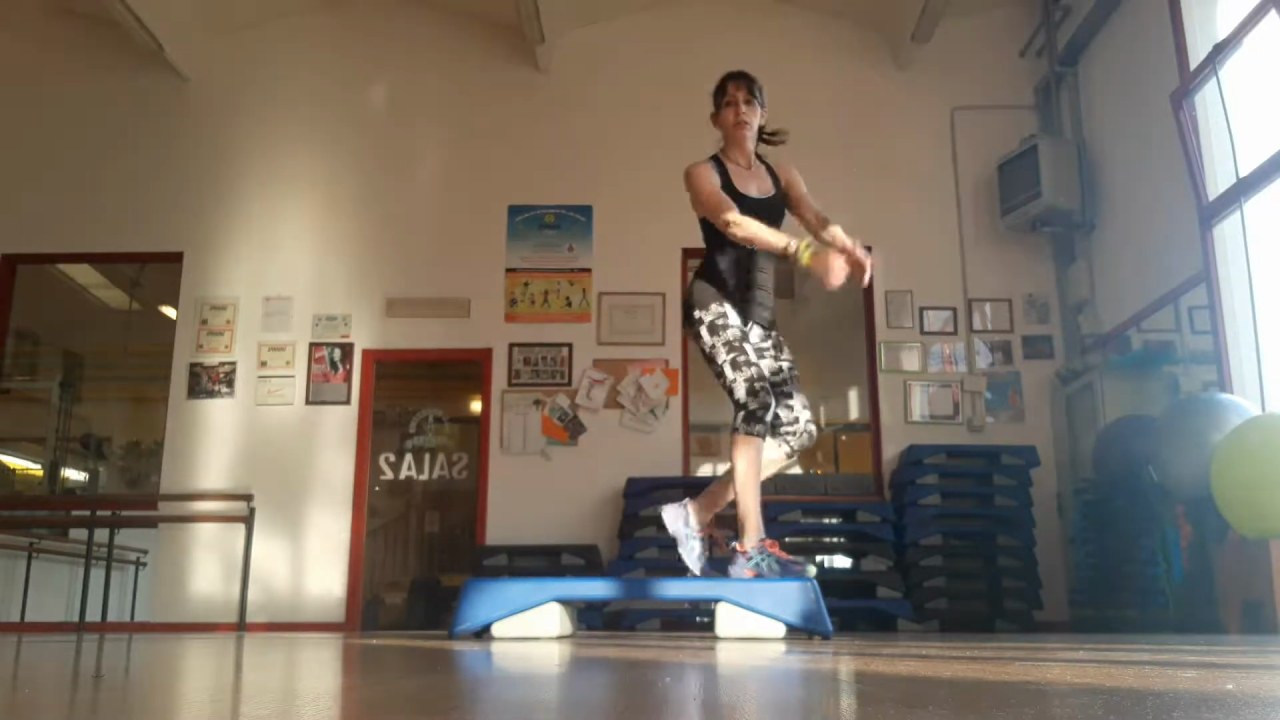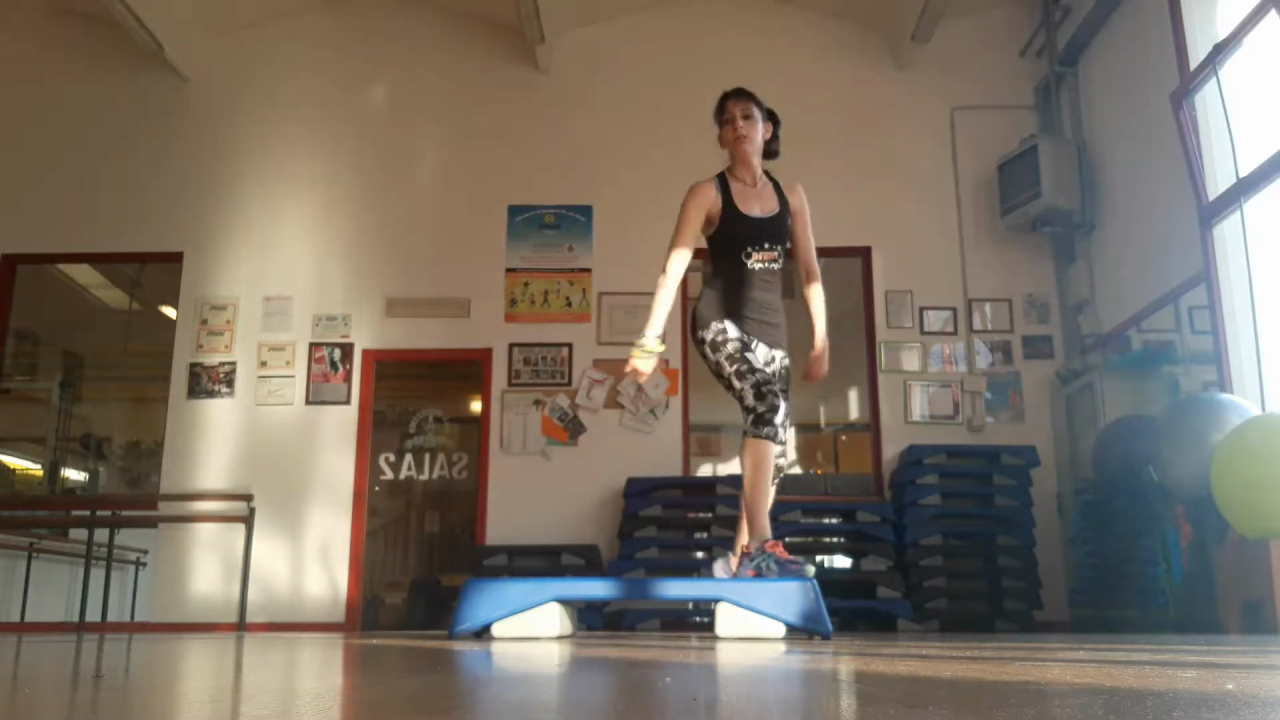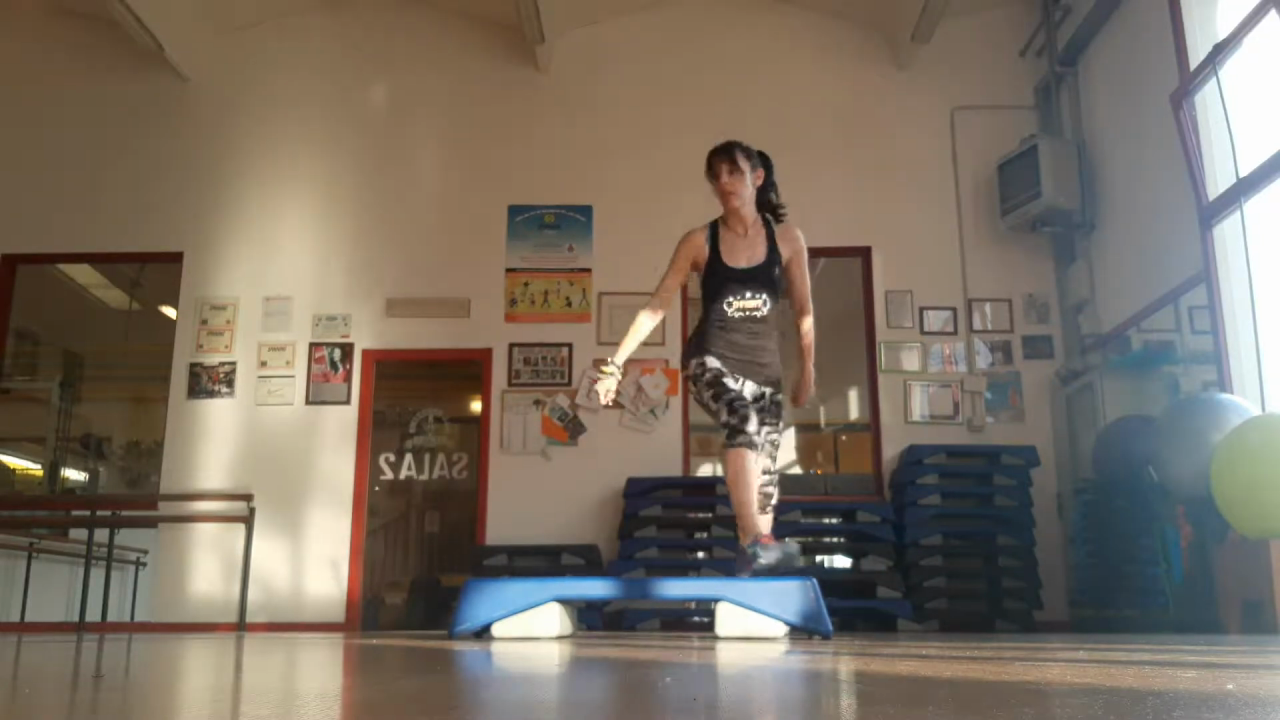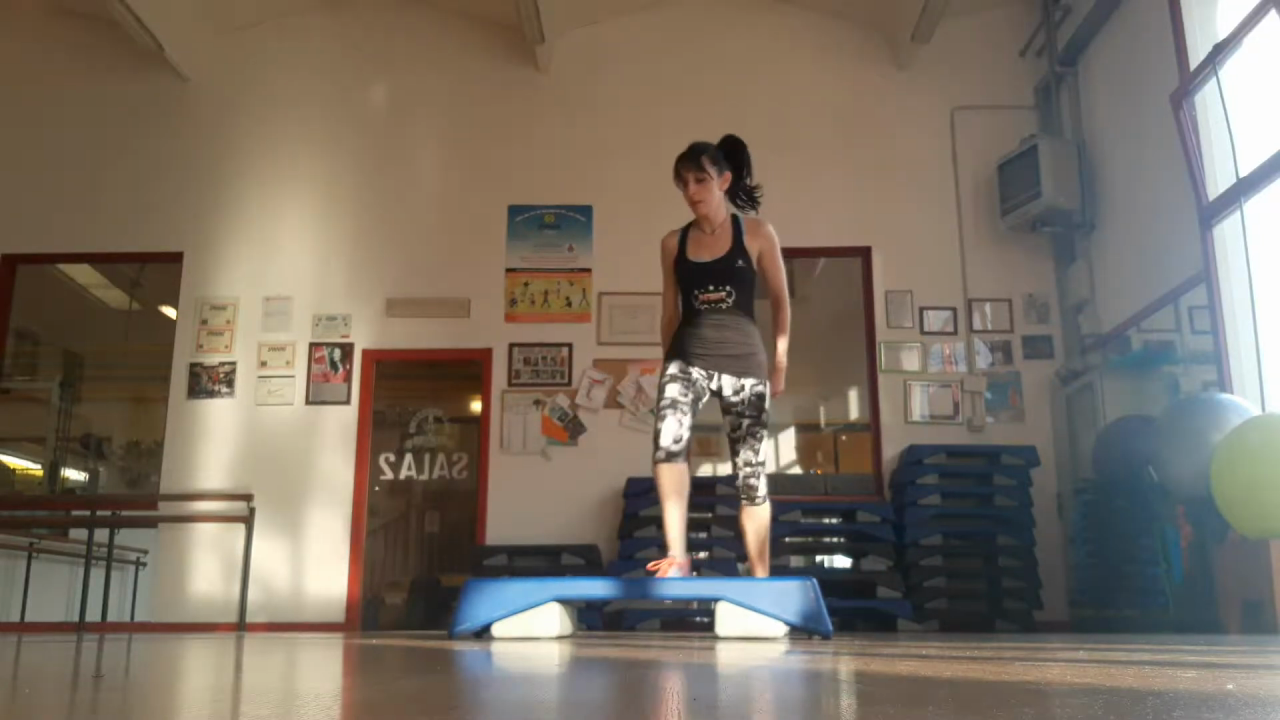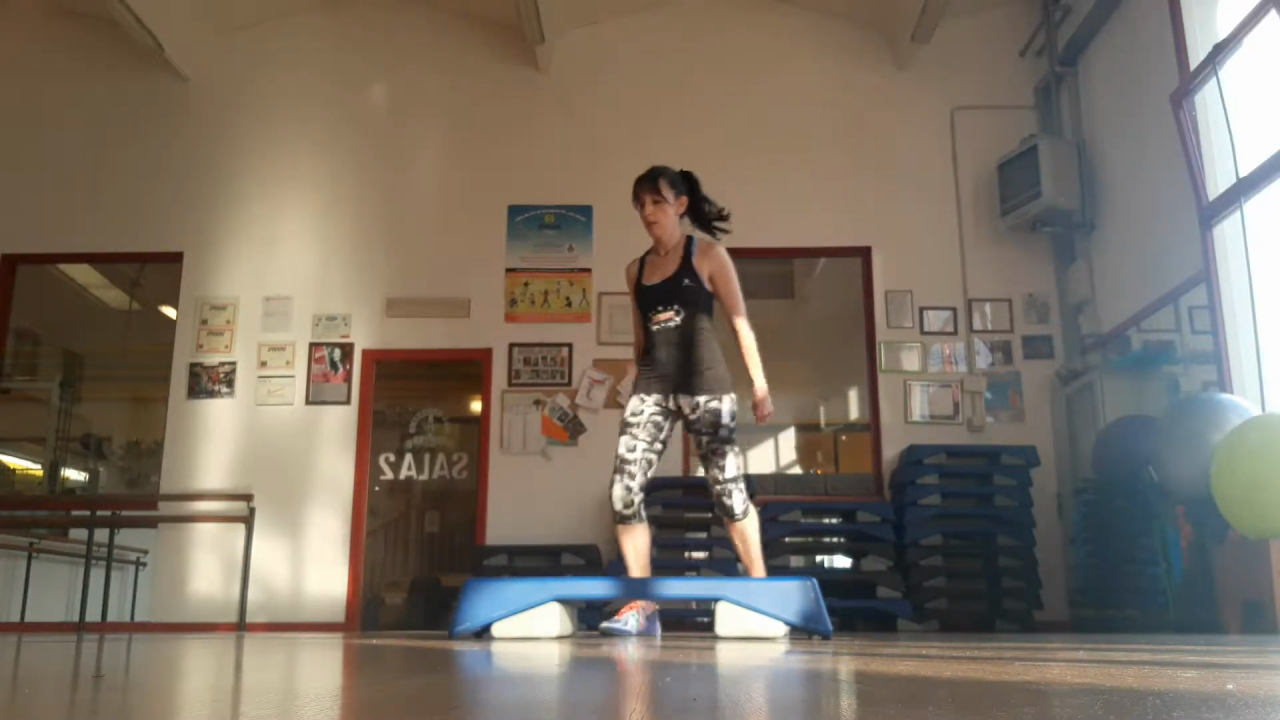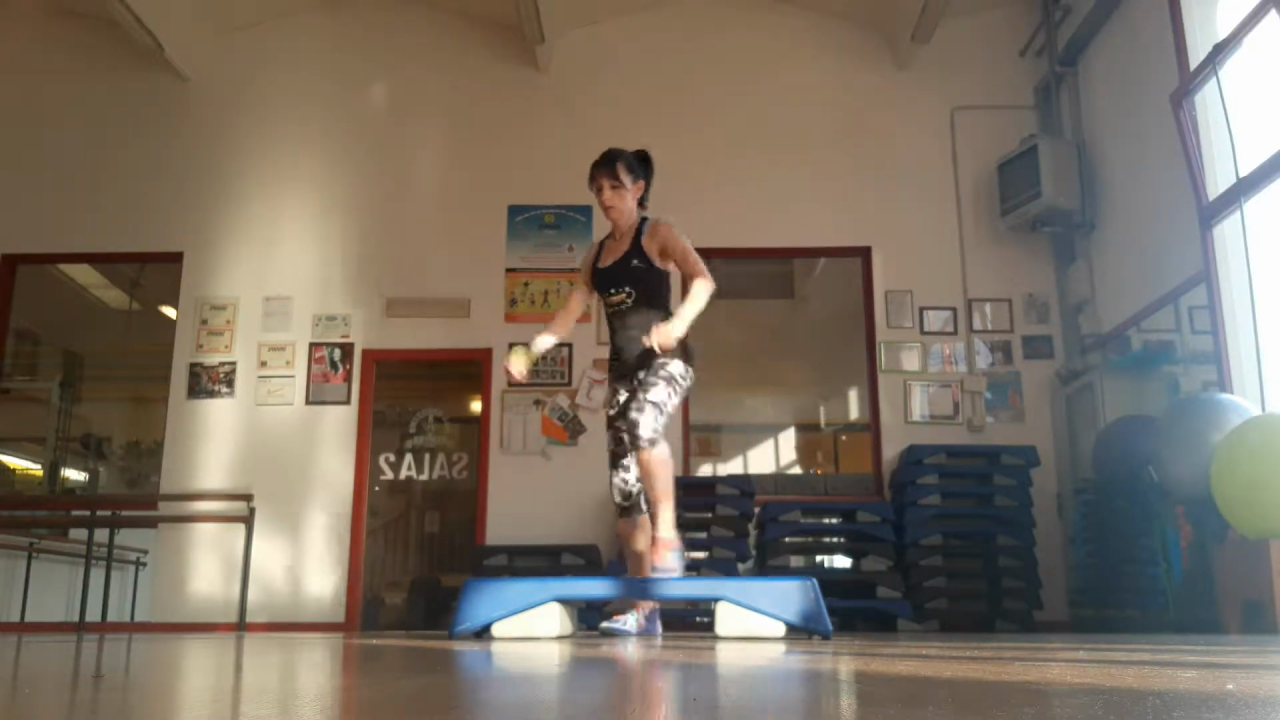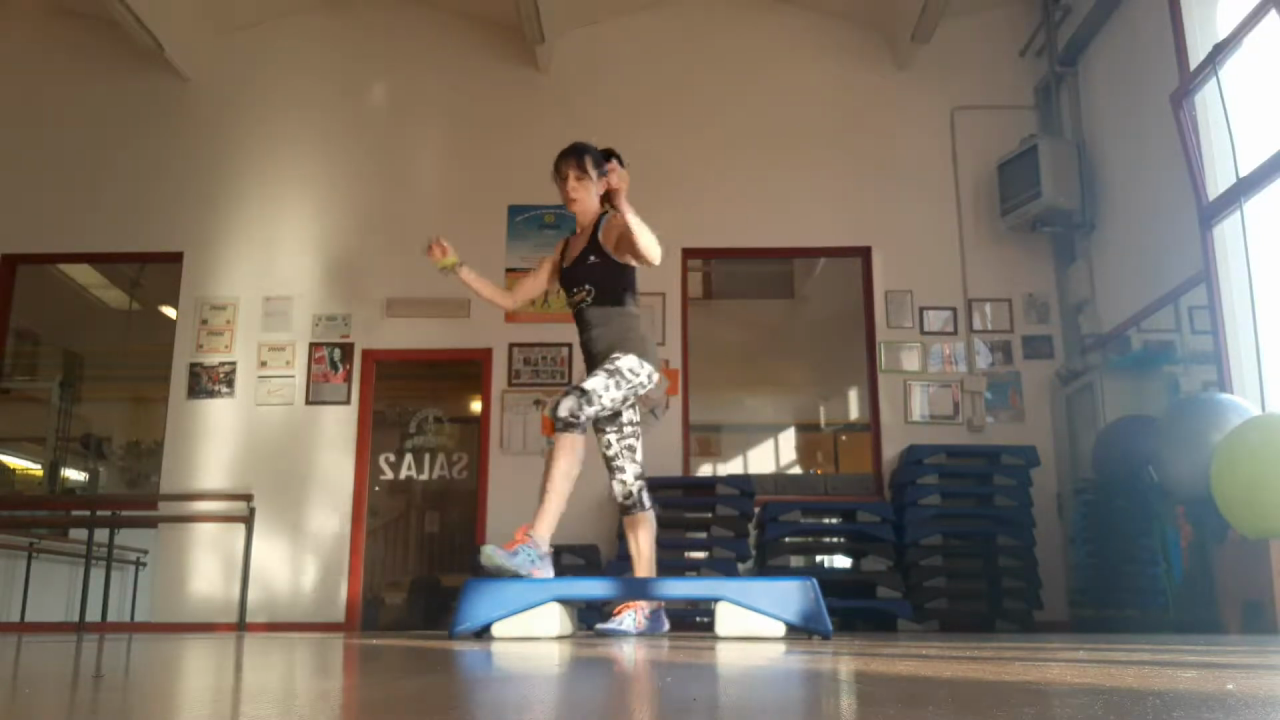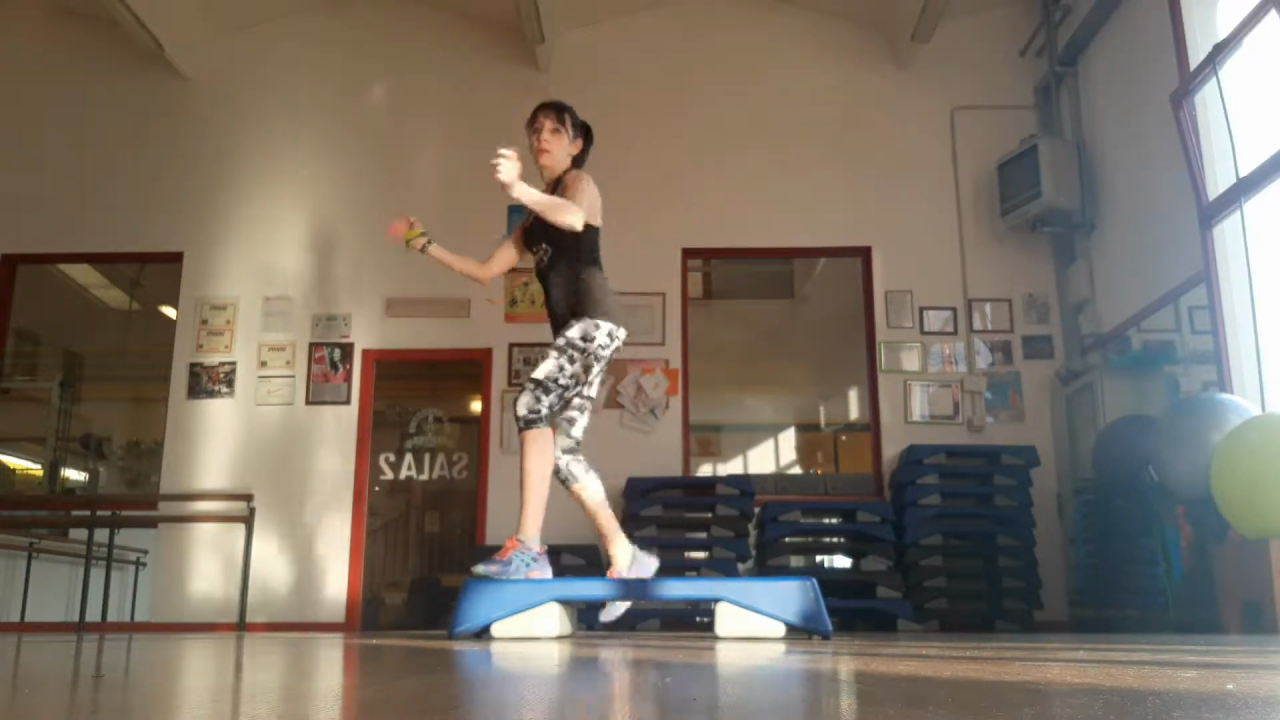
dt=0.2s
person 1, frame 1
left shoulder: (781, 175)
right shoulder: (703, 173)
left elbow: (820, 224)
right elbow: (733, 224)
left wrist: (846, 247)
right wrist: (805, 251)
left hip: (760, 311)
right hip: (716, 301)
left knee: (798, 427)
right knee: (758, 403)
left ankle: (695, 511)
right ankle: (753, 549)
person 1, frame 2
left shoulder: (789, 193)
right shoulder: (707, 193)
left elbow: (809, 270)
right elbow: (676, 262)
left wrist: (821, 338)
right wrist: (652, 333)
left hip: (769, 327)
right hip: (721, 319)
left knee: (775, 445)
right knee: (767, 408)
left ankle: (740, 559)
right ankle: (761, 551)
person 1, frame 3
left shoulder: (787, 238)
right shoulder: (697, 242)
left elbow: (802, 309)
right elbow: (657, 306)
left wrist: (807, 370)
right wrist: (616, 363)
left hip: (763, 369)
right hip: (711, 359)
left knee: (763, 484)
right knee: (743, 425)
right ankle: (754, 543)
person 1, frame 4
left shoulder: (756, 233)
right shoulder: (673, 244)
left elbow: (780, 301)
left wrist: (778, 364)
right wrist: (665, 363)
left hip: (743, 364)
right hip: (687, 360)
left knee: (751, 473)
right knee: (669, 437)
left ankle: (760, 582)
right ankle: (676, 560)
person 1, frame 5
left shoulder: (707, 254)
right shoulder: (636, 269)
left elbow: (739, 322)
left wrist: (760, 387)
right wrist: (635, 388)
left hip: (702, 384)
right hip: (650, 386)
left knee: (727, 491)
right knee: (625, 492)
right ankle: (643, 604)
person 1, frame 6
left shoulder: (656, 233)
right shoulder: (596, 254)
left elbow: (703, 279)
right elbow: (566, 317)
left wrist: (678, 322)
right wrist: (528, 352)
left hip: (664, 361)
right hip: (622, 370)
left knee: (645, 427)
right knee: (623, 482)
left ankle: (665, 543)
right ankle: (643, 601)
person 1, frame 7
left shoulder: (615, 228)
right shoulder: (564, 251)
left elbow: (653, 256)
right elbow: (511, 299)
left wrist: (622, 206)
right wrist: (454, 266)
left hip: (630, 357)
right hip: (605, 364)
left knee: (567, 414)
right knee: (626, 479)
left ankle: (535, 547)
right ankle: (647, 601)
person 1, frame 8
left shoulder: (579, 183)
right shoulder: (532, 220)
left elbow: (572, 218)
right elbow: (488, 271)
left wrist: (519, 188)
right wrist: (424, 243)
left hip: (592, 323)
right hip: (571, 332)
left knee: (532, 406)
right knee: (561, 451)
left ankle: (528, 550)
right ankle: (625, 558)
